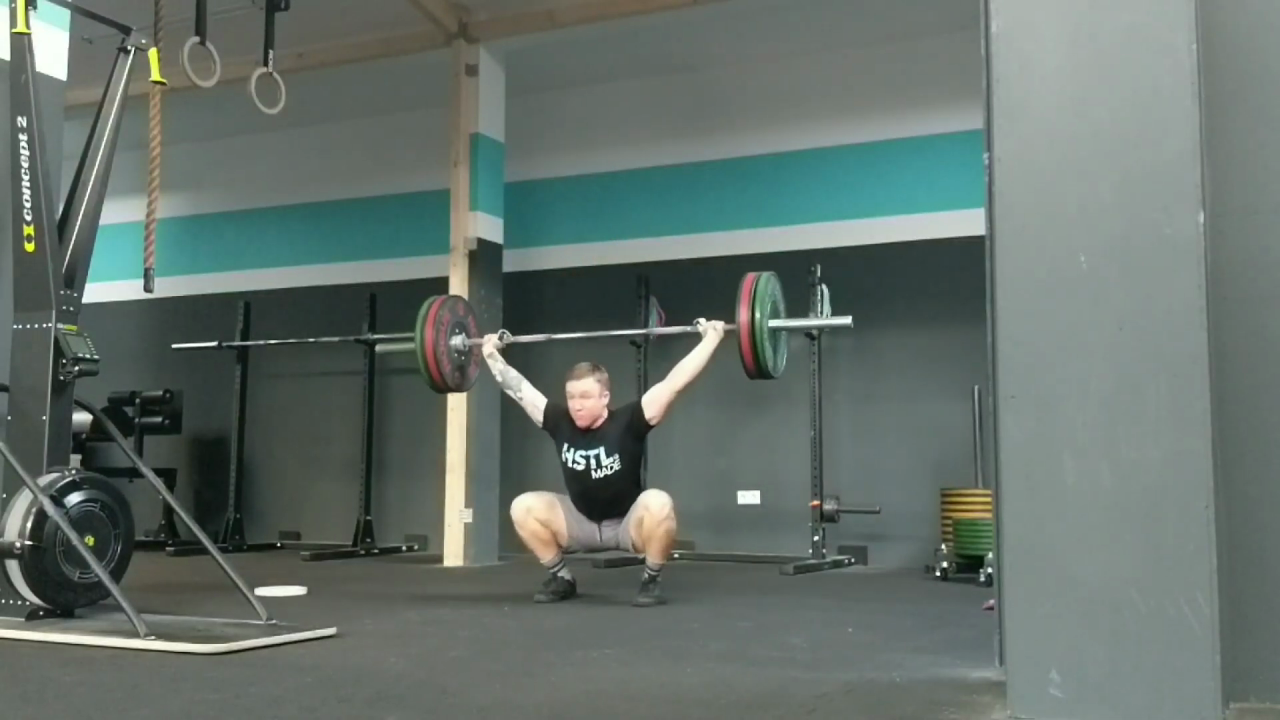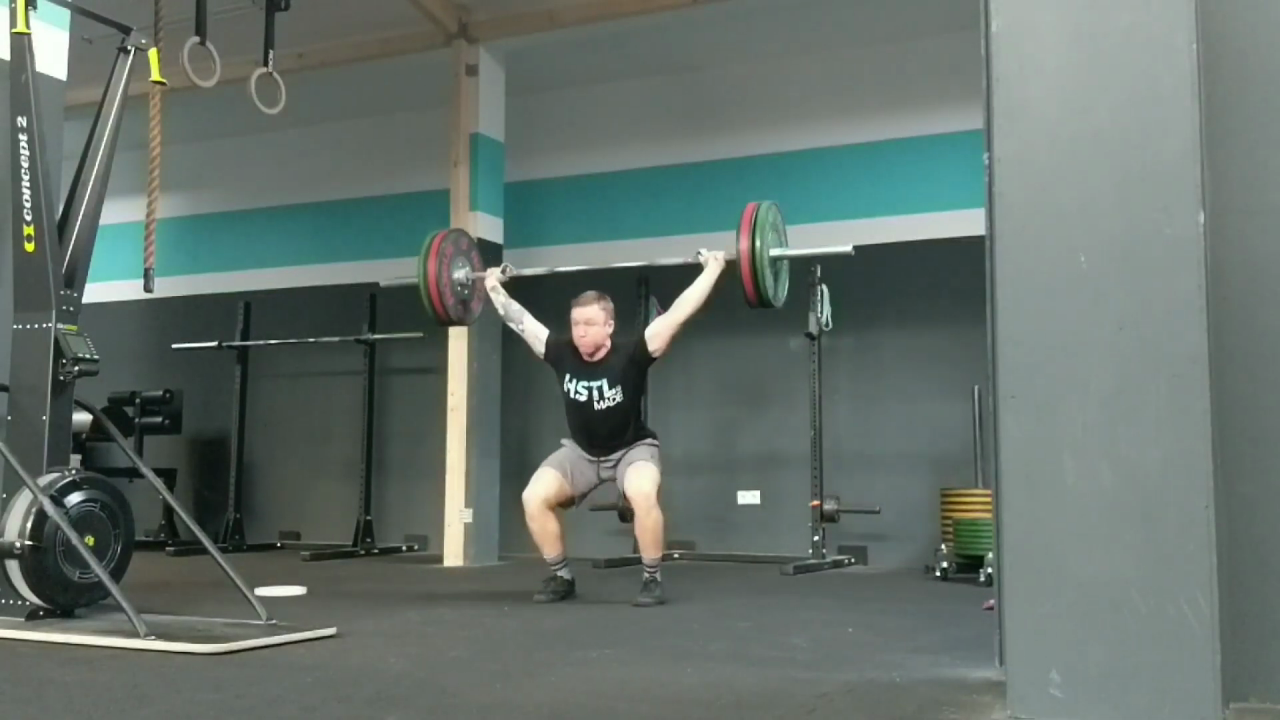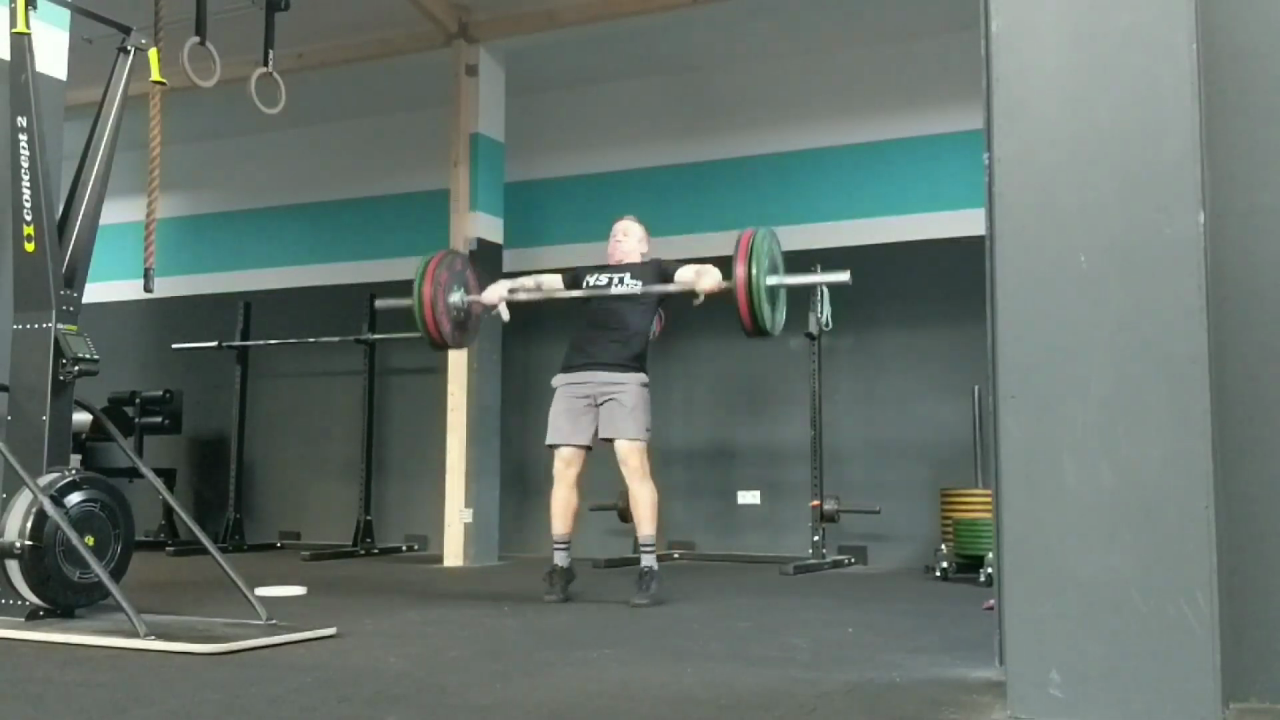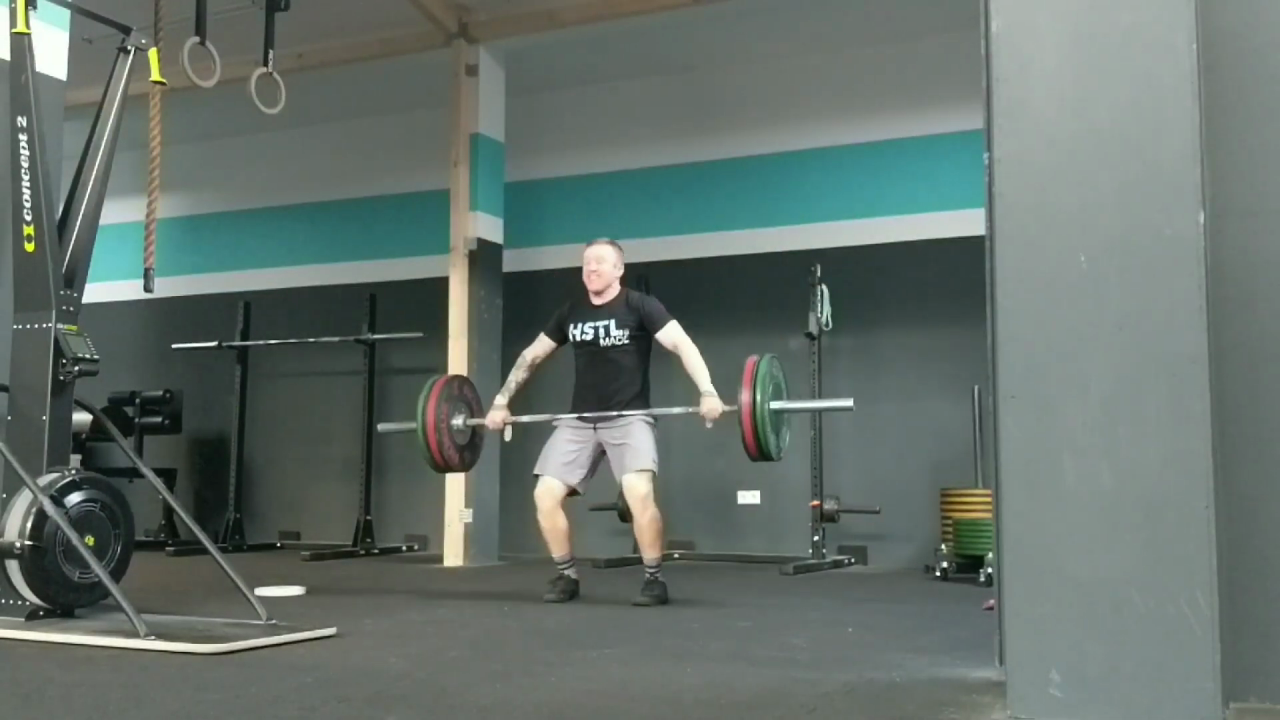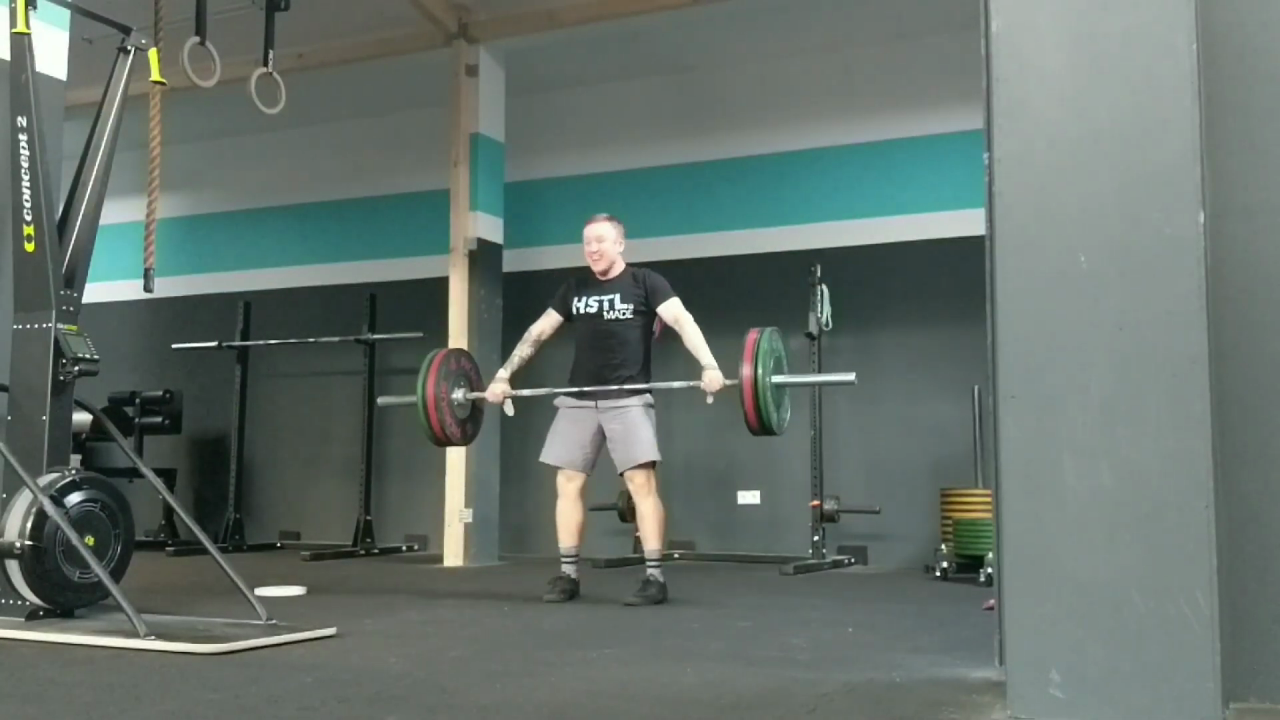
dt=0.5s
person 1, frame 1
left shoulder: (628, 423)
right shoulder: (559, 421)
left elbow: (674, 383)
right elbow: (519, 389)
left wrist: (711, 338)
right wrist: (491, 353)
left hip: (627, 524)
right hip: (582, 523)
left knee: (658, 505)
right knee: (523, 507)
left ankle: (651, 580)
right ankle: (561, 577)
person 1, frame 2
left shoulder: (631, 354)
right shoulder: (561, 353)
left elbow: (678, 314)
right elbow: (521, 321)
left wrist: (712, 269)
right wrist: (494, 287)
left hip: (631, 447)
right hip: (581, 450)
left knee: (642, 495)
right knee: (534, 497)
left ankle: (652, 580)
right ankle: (561, 577)
person 1, frame 3
left shoulder: (655, 271)
right shoulder: (588, 274)
left elbow: (697, 274)
right elbow: (541, 282)
left wrist: (709, 277)
right wrist: (503, 287)
left hip: (624, 379)
right hip: (574, 379)
left knee: (634, 466)
right knee: (565, 470)
left ankle: (648, 569)
right ankle: (560, 565)
person 1, frame 4
left shoulder: (640, 306)
right shoulder: (570, 311)
left elbow: (683, 345)
right elbow: (531, 355)
left wrist: (708, 393)
right wrist: (502, 400)
left hip: (628, 419)
right hip: (578, 421)
left knee: (639, 493)
right knee: (546, 496)
left ankle: (654, 579)
right ankle: (567, 575)
person 1, frame 5
left shoulder: (645, 282)
right shoulder: (575, 288)
left elbow: (682, 320)
right elbow: (538, 331)
left wrist: (709, 365)
right wrist: (504, 374)
left hip: (629, 399)
right hip: (578, 400)
left knee: (642, 484)
right knee: (567, 484)
left ankle: (654, 577)
right ankle: (568, 575)
